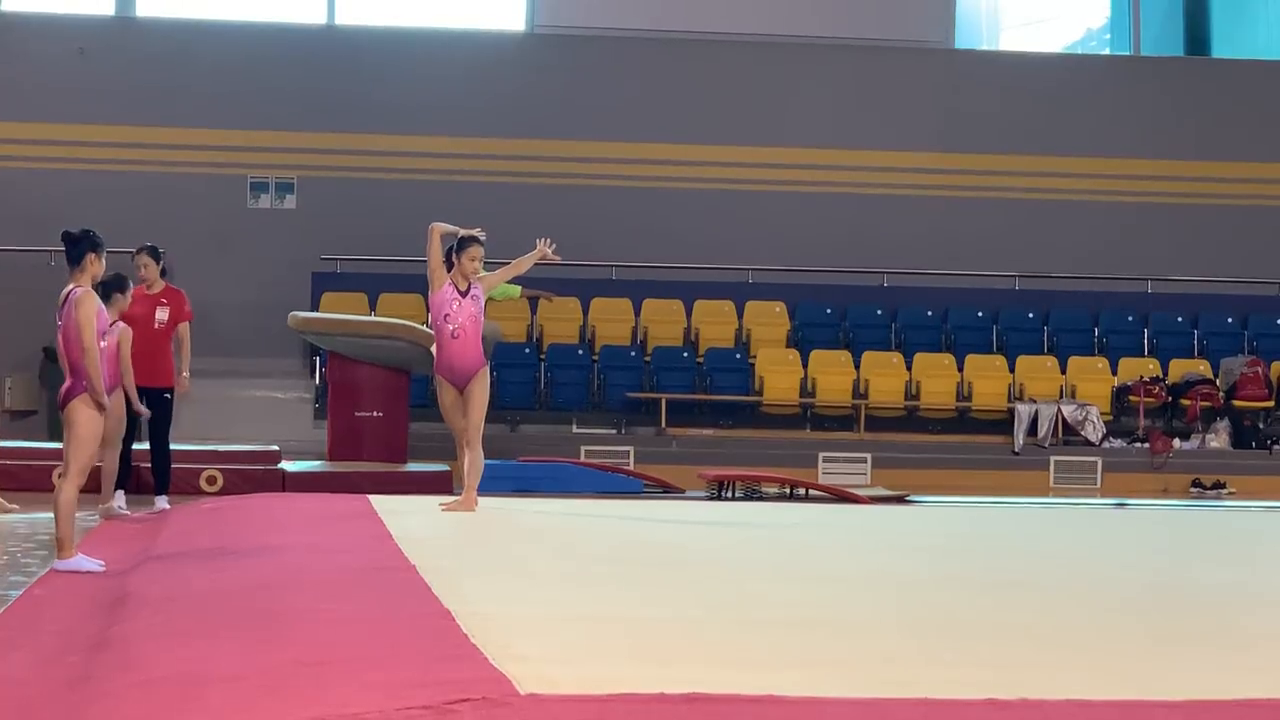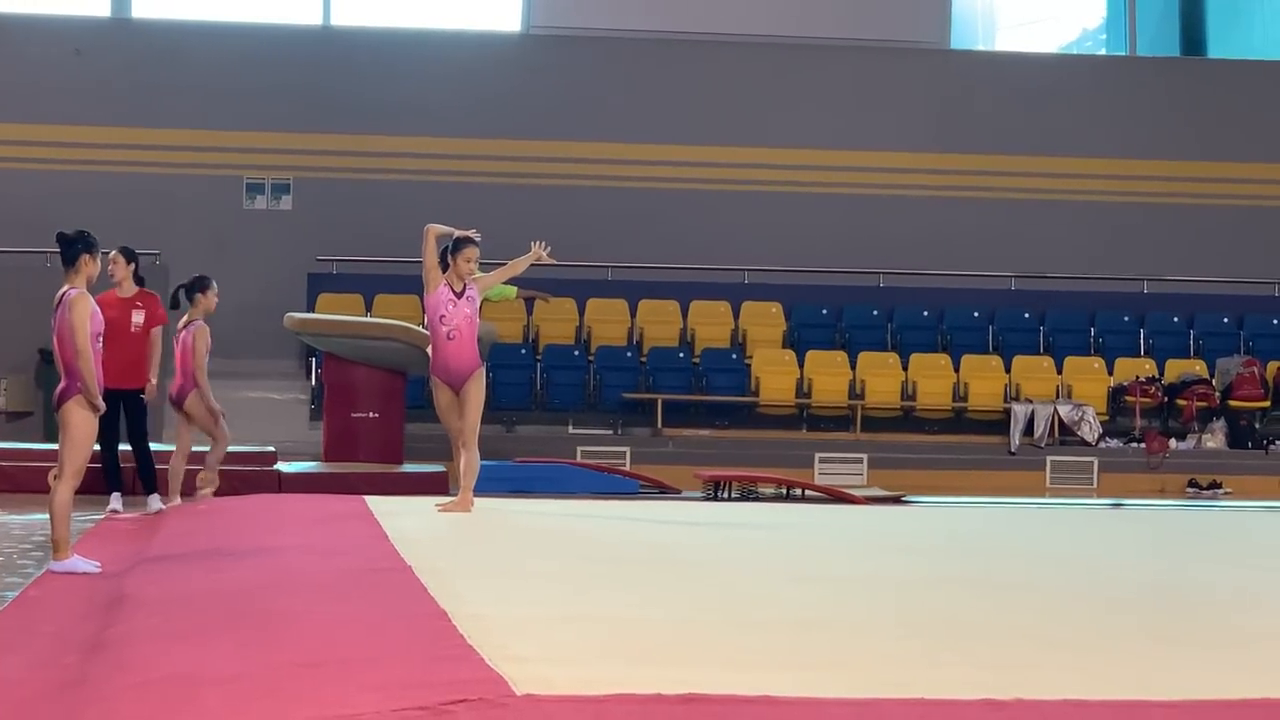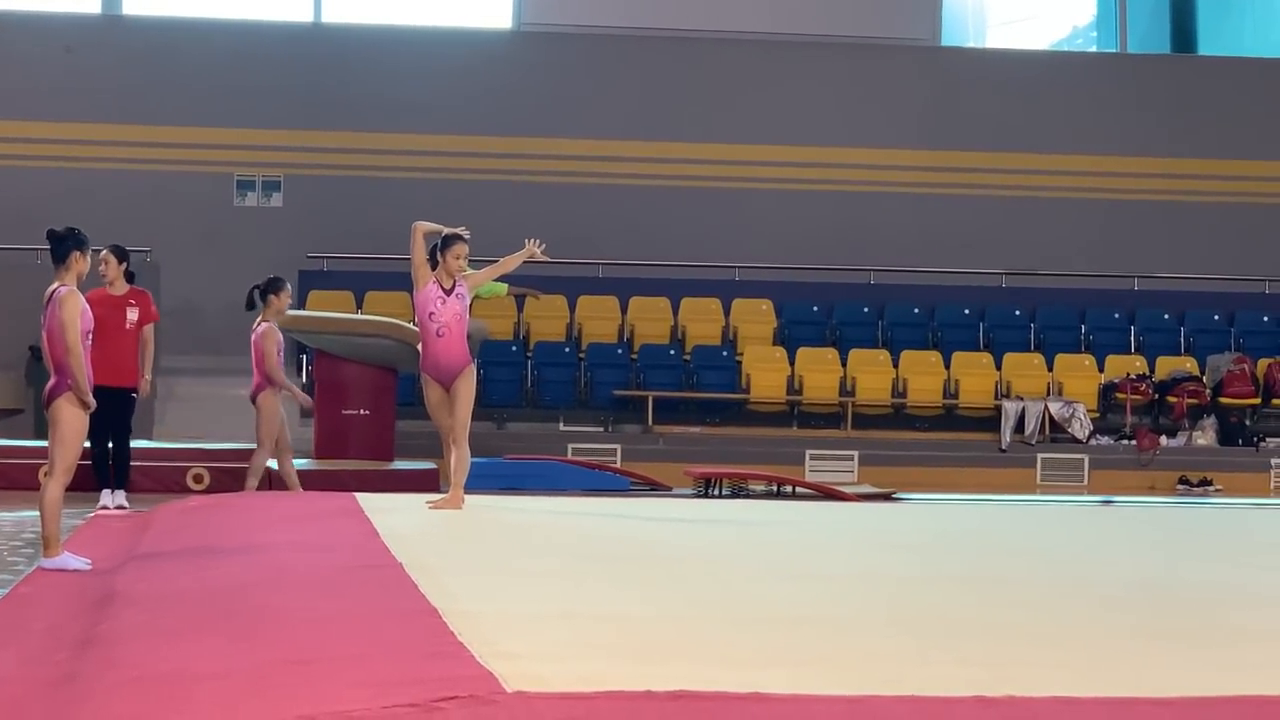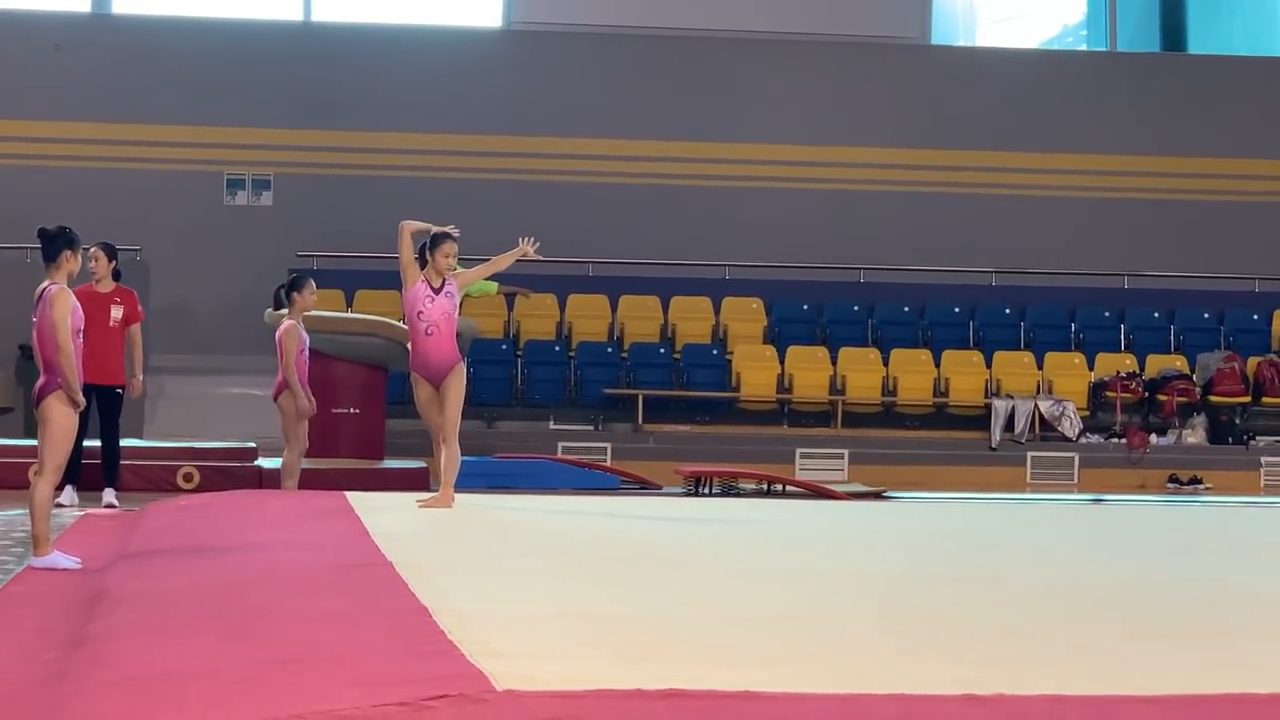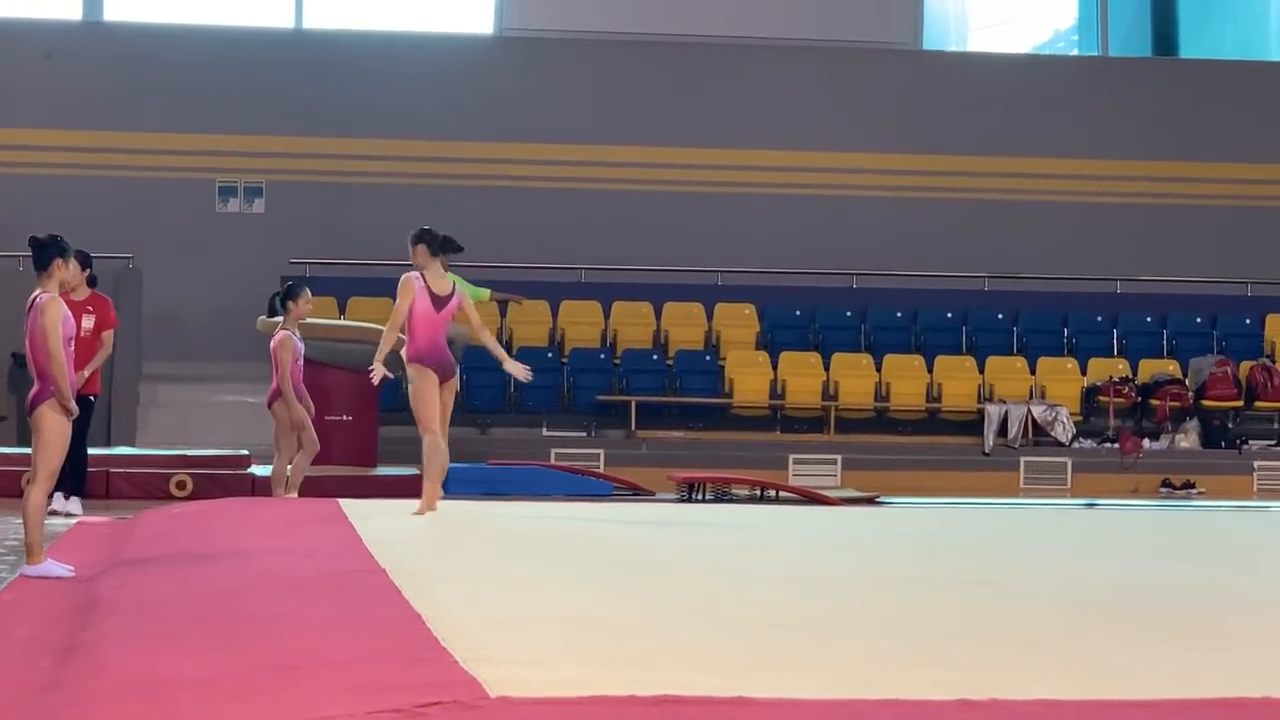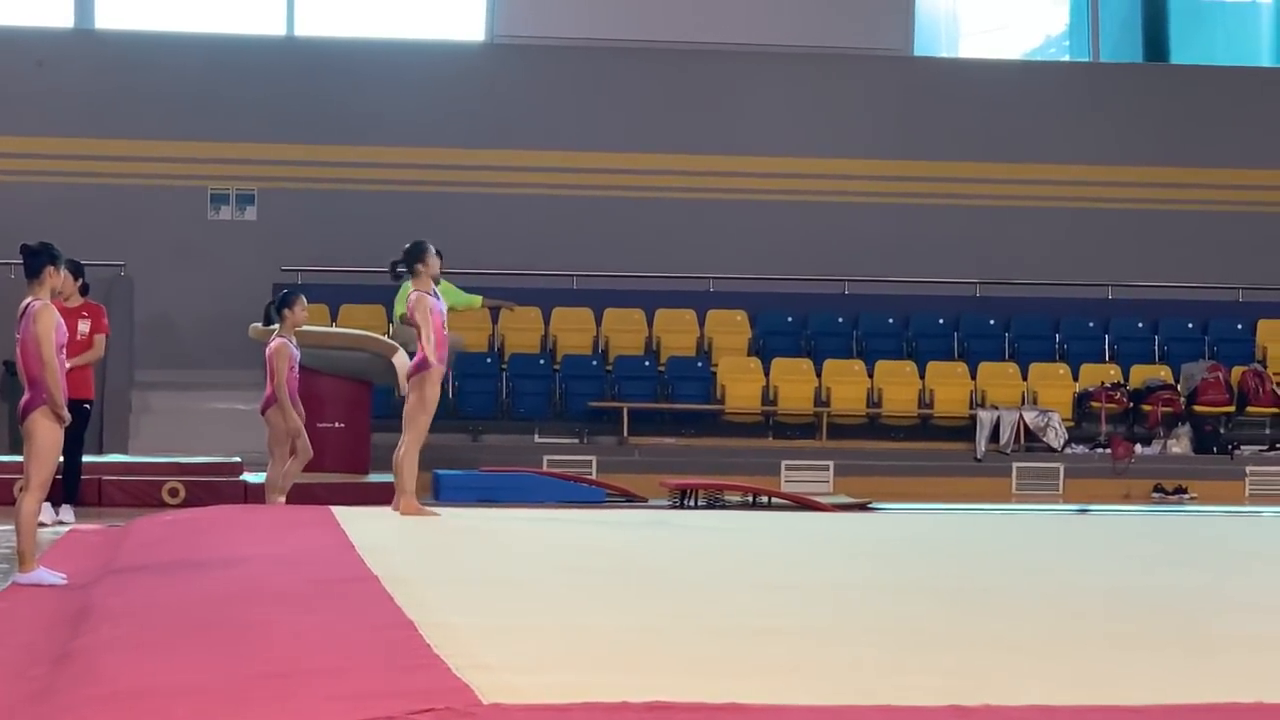
dt=0.7s
person 1, frame 1
left shoulder: (67, 296)
right shoulder: (86, 297)
left elbow: (65, 347)
right elbow: (89, 349)
right wrist: (101, 395)
left hip: (74, 392)
right hip: (85, 395)
left knee: (71, 477)
right knee: (74, 477)
left ankle: (67, 551)
right ankle: (65, 554)
person 1, frame 2
left shoulder: (63, 297)
right shoulder: (80, 298)
left elbow: (61, 349)
right elbow: (82, 352)
right wrist: (95, 397)
left hip: (69, 394)
right hip: (79, 396)
left knee: (66, 478)
right knee: (68, 479)
left ankle: (63, 552)
right ankle: (61, 555)
person 1, frame 3
left shoulder: (52, 294)
right shoulder: (70, 295)
left elbow: (49, 345)
right elbow: (73, 349)
right wrist: (85, 394)
left hip: (59, 391)
right hip: (69, 394)
left knee: (57, 475)
right knee: (59, 476)
left ankle: (54, 549)
right ankle: (51, 552)
person 1, frame 4
left shoulder: (43, 292)
right shoulder: (61, 294)
left elbow: (40, 343)
right elbow: (64, 348)
right wrist: (76, 393)
left hip: (48, 389)
right hip: (59, 392)
left knee: (46, 474)
right knee: (49, 474)
left ankle: (43, 548)
right ankle: (41, 552)
person 1, frame 5
left shoulder: (35, 300)
right shoulder: (52, 302)
left elbow: (34, 351)
right elbow: (55, 355)
right wrist: (68, 400)
left hip: (42, 398)
right hip: (52, 401)
left knee: (39, 482)
right knee: (42, 482)
left ankle: (36, 556)
right ankle: (34, 559)
person 1, frame 6
left shoulder: (26, 308)
right shoulder: (44, 309)
left elbow: (24, 359)
right elbow: (49, 363)
right wrist: (61, 408)
left hip: (33, 404)
right hip: (44, 407)
left knee: (32, 490)
right knee: (35, 490)
left ankle: (29, 564)
right ankle: (26, 567)
person 2, frame 1
left shoulder: (481, 286)
right shoulder: (439, 281)
left elbow: (514, 269)
right elbow: (435, 230)
left wrist: (538, 254)
right wrist: (462, 232)
left hip: (475, 370)
right hip: (446, 373)
left knee: (473, 437)
right knee: (460, 438)
left ankle: (469, 497)
right ankle: (466, 494)
person 2, frame 2
left shoulder: (476, 287)
right shoulder: (434, 282)
left elbow: (510, 270)
right elbow: (430, 231)
left wrist: (534, 256)
right wrist: (457, 233)
left hip: (471, 372)
right hip: (441, 374)
left knee: (469, 438)
right knee: (456, 439)
left ankle: (465, 497)
right ankle: (462, 495)
person 2, frame 3
left shoulder: (466, 284)
right shoulder: (424, 280)
left elbow: (501, 267)
right elbow: (418, 228)
left wrist: (527, 253)
right wrist: (446, 230)
left hip: (461, 368)
right hip: (431, 371)
left knee: (459, 435)
right knee: (446, 437)
left ankle: (456, 494)
right ankle: (452, 492)
person 2, frame 4
left shoulder: (456, 282)
right shoulder: (413, 278)
left elbow: (493, 266)
right elbow: (405, 228)
left wrist: (521, 251)
right wrist: (434, 229)
left hip: (451, 366)
right hip: (421, 369)
left knee: (449, 434)
right knee: (436, 435)
left ankle: (446, 493)
right ankle: (442, 490)
person 2, frame 5
left shoulder: (410, 281)
right shoulder: (457, 287)
left elbow: (395, 325)
right elbow: (479, 328)
left wrist: (378, 361)
right wrist: (506, 360)
left hip: (421, 364)
right hip: (447, 363)
left knee: (430, 432)
right knee: (438, 434)
left ankle: (431, 494)
right ankle: (432, 495)
person 2, frame 6
left shoulder: (430, 291)
right shoulder: (419, 299)
right elbow: (426, 334)
right wrist: (433, 361)
left hip: (429, 370)
right hip: (427, 371)
left knee: (410, 439)
right knee: (413, 439)
left ankle: (402, 498)
right ankle: (408, 501)
person 3, frame 1
left shoulder: (175, 297)
right shoulder: (128, 297)
left elbow: (183, 338)
left wrist: (184, 372)
left hip: (161, 380)
left knee: (159, 439)
right knee: (124, 437)
left ankle: (161, 496)
right ankle: (119, 493)
person 3, frame 2
left shoulder: (150, 301)
right shoulder: (102, 301)
left elbow: (156, 343)
left wrist: (152, 379)
left hip: (136, 383)
right hip: (106, 382)
left knee: (139, 440)
right knee: (108, 442)
left ankle: (153, 496)
right ankle: (115, 495)
person 3, frame 3
left shoulder: (141, 298)
right shoulder: (92, 298)
left elbow: (148, 340)
left wrist: (146, 376)
left hip: (127, 381)
right hip: (97, 380)
left knee: (121, 438)
right knee: (98, 438)
left ankle: (120, 491)
right ankle: (105, 491)
person 3, frame 4
left shoulder: (127, 297)
right shoulder: (78, 295)
left elbow: (135, 338)
left wrist: (137, 374)
left hip: (113, 378)
right hip: (80, 376)
left knee: (110, 436)
right knee: (75, 433)
left ankle: (110, 490)
right ankle: (69, 489)
person 3, frame 5
left shoulder: (102, 303)
left elbow: (107, 346)
left wrist: (85, 373)
left hip: (85, 386)
left knee: (77, 441)
left ankle: (75, 498)
right ankle: (58, 494)
person 3, frame 6
left shoulder: (95, 311)
left elbow: (99, 351)
left wrist: (67, 364)
left hip: (80, 393)
left knee: (73, 451)
left ankle: (67, 506)
right ankle: (46, 504)
person 4, frame 1
right shoulder: (122, 330)
right elbow: (125, 371)
right wrist: (137, 404)
right hip: (111, 393)
left knee: (108, 446)
right knee: (112, 449)
right ankle: (106, 503)
person 4, frame 2
left shoulder: (182, 325)
right shoulder: (200, 328)
right elbow: (199, 369)
right wrist: (211, 401)
left hip: (177, 390)
right hip: (191, 392)
left knee: (182, 449)
right knee: (222, 437)
left ankle: (173, 500)
right ankle: (204, 485)
person 4, frame 3
left shoulder: (262, 325)
right shoulder: (269, 329)
right elbow: (272, 368)
left wrist: (292, 392)
right wrist: (297, 392)
left hip: (270, 392)
right hip: (267, 393)
left knee: (284, 446)
right knee: (265, 448)
left ankle: (296, 494)
person 4, frame 4
left shoulder: (297, 325)
right shoulder: (291, 327)
right elbow: (288, 366)
left wrist: (308, 395)
right wrist: (301, 397)
left hip: (295, 392)
right hip: (289, 392)
left knee: (300, 446)
right knee: (294, 446)
person 4, frame 5
left shoulder: (293, 333)
right shoulder: (285, 337)
right elbow: (283, 376)
left wrist: (306, 399)
right wrist: (294, 408)
left hip: (292, 399)
right hip: (284, 400)
left knee: (311, 446)
right knee: (285, 454)
left ankle: (291, 492)
right ankle: (279, 500)
person 4, frame 6
left shoulder: (289, 340)
right shoulder: (281, 344)
right elbow: (279, 384)
left wrist: (298, 408)
right wrist: (290, 416)
left hip: (285, 405)
right hip: (278, 406)
left knee: (304, 453)
right knee: (279, 460)
left ankle: (280, 497)
right ankle: (272, 507)
